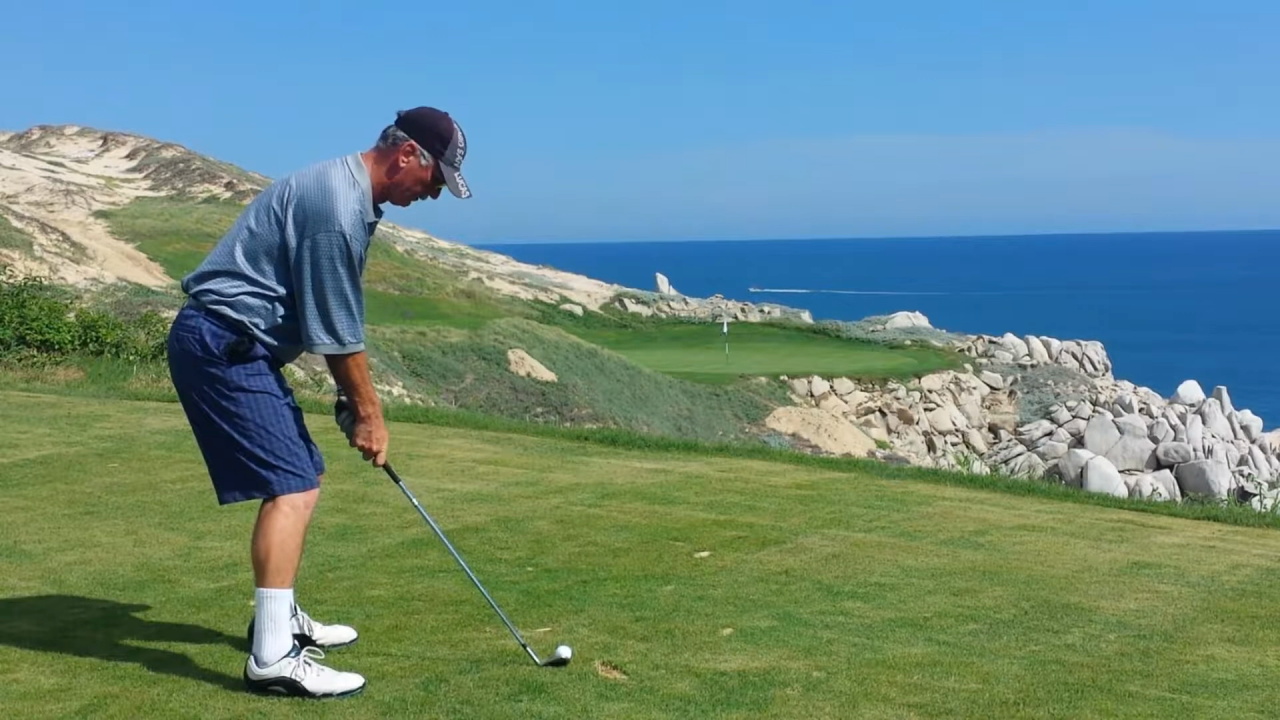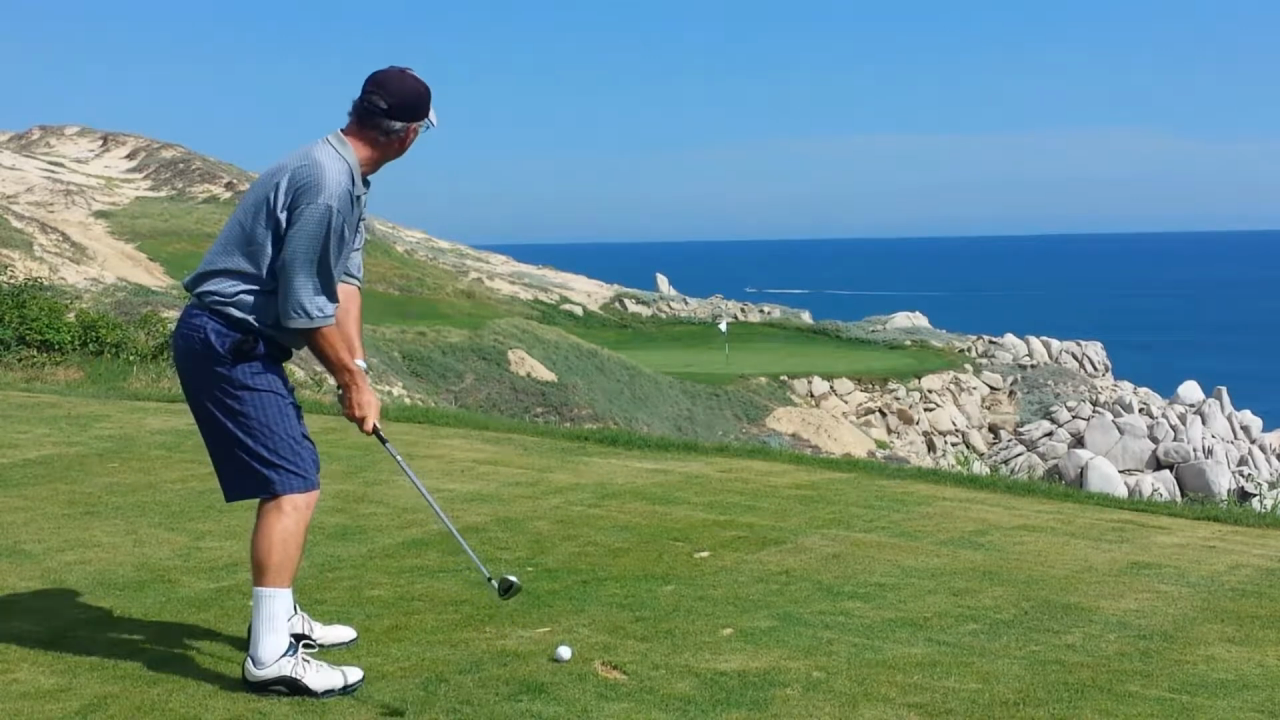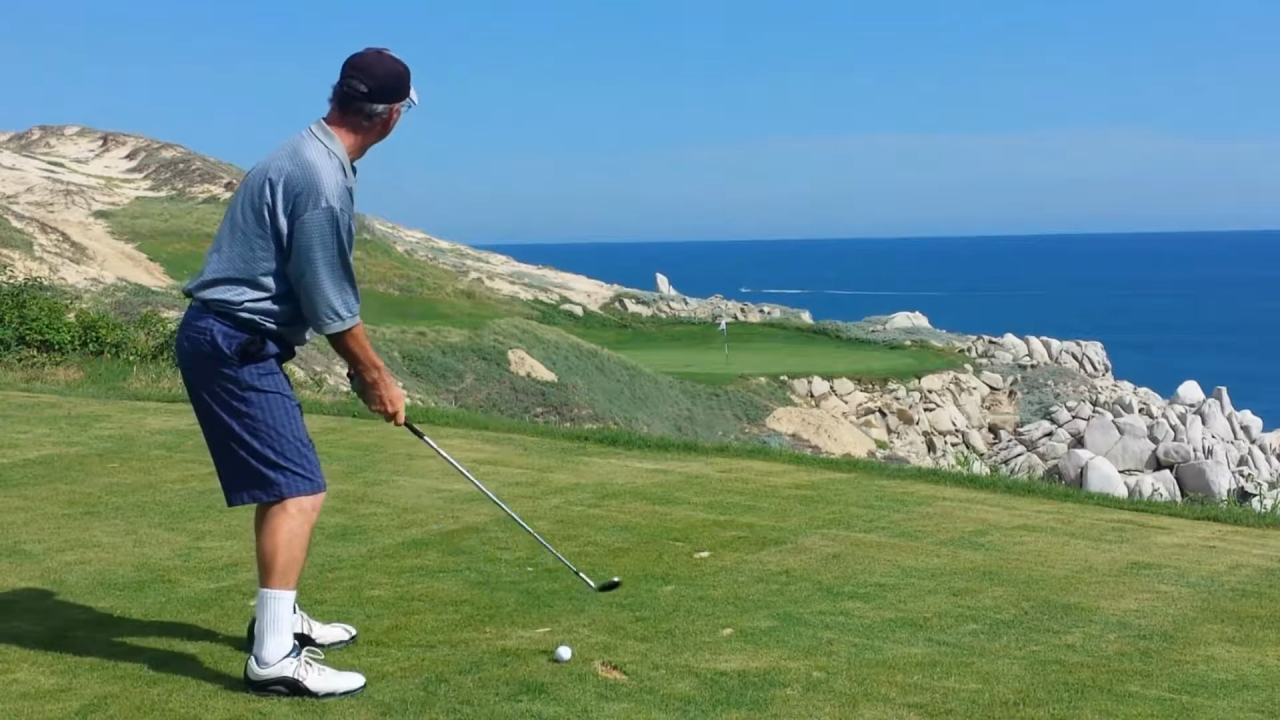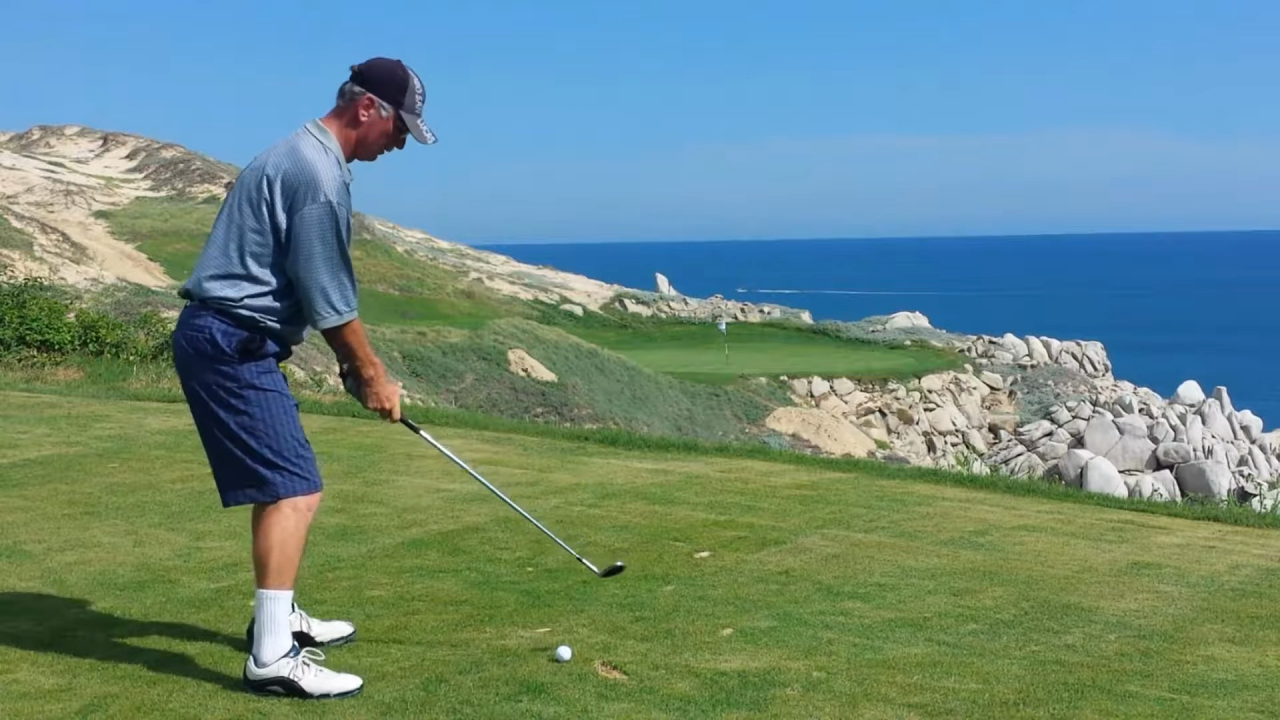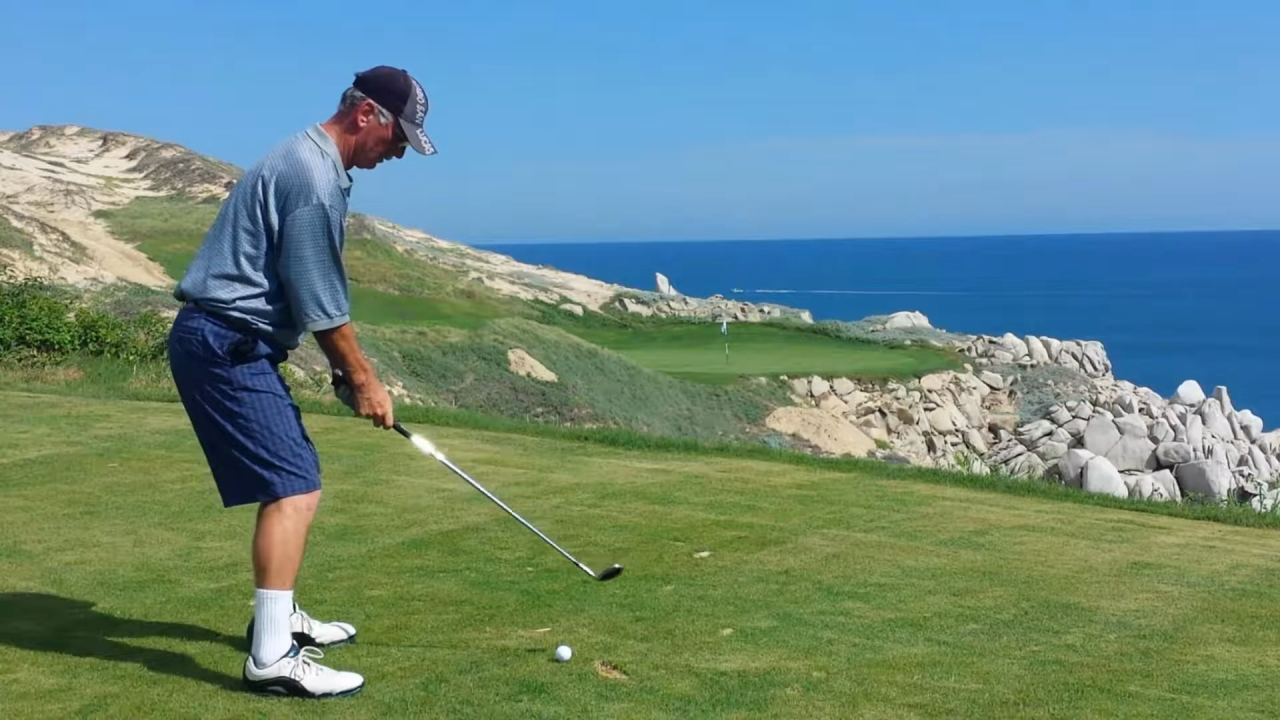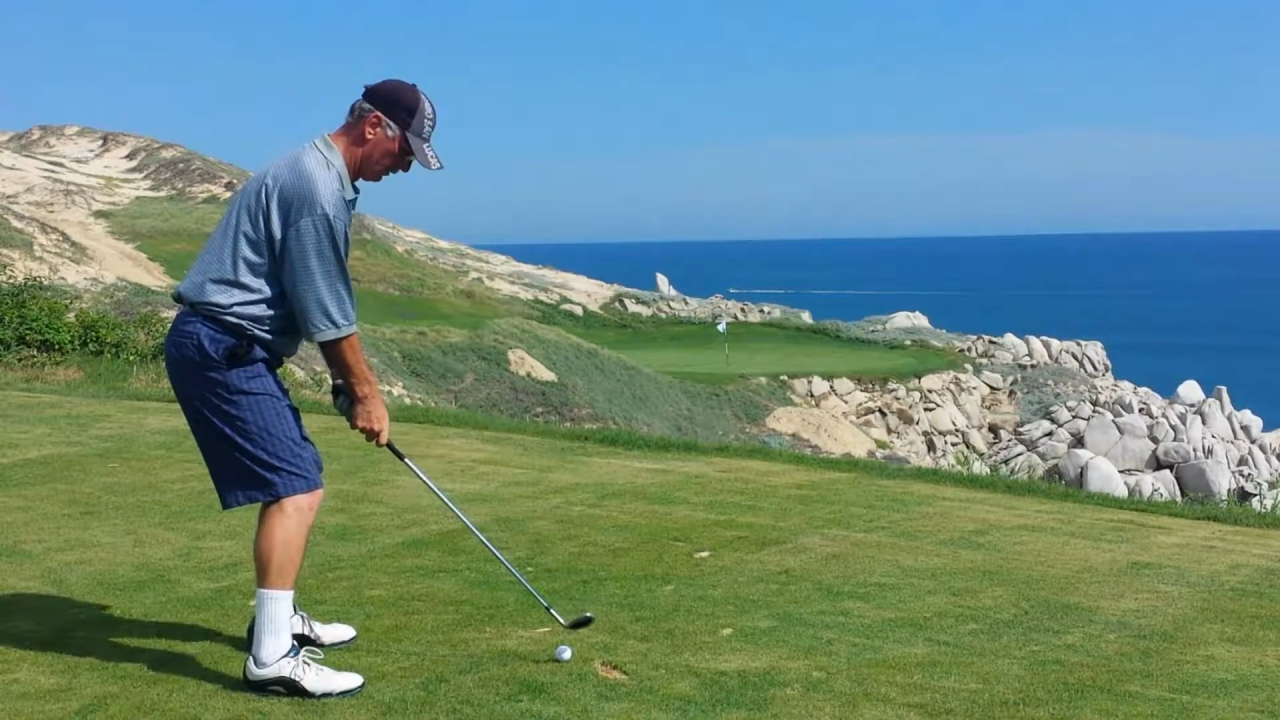
dt=0.4s
person 1, frame 1
left shoulder: (350, 192)
right shoulder: (337, 208)
left elbow: (336, 318)
right elbow: (336, 330)
left wrist: (352, 398)
right wrist: (369, 412)
left hip: (236, 345)
right hip: (222, 345)
left knee: (300, 477)
right knee: (291, 487)
left ankle: (278, 617)
right ankle: (274, 658)
person 1, frame 2
left shoulder: (342, 176)
right shoulder: (327, 183)
left elbow: (344, 275)
right elbow: (303, 305)
left wrist: (357, 365)
right wrist: (351, 382)
left hip: (237, 342)
right hip: (228, 343)
left knee: (289, 480)
right knee: (292, 488)
left ankle: (277, 616)
right ankle: (271, 657)
person 1, frame 3
left shoulder: (314, 157)
right shoulder: (321, 181)
left elbow: (332, 285)
right elbow: (330, 304)
left wrist: (363, 363)
right wrist: (378, 378)
left hip: (236, 340)
right hip: (236, 345)
left knee: (284, 482)
right knee: (298, 490)
left ankle: (279, 617)
right ankle: (274, 658)
person 1, frame 4
left shoulder: (304, 155)
right shoulder: (318, 174)
left elbow: (318, 288)
right elbow: (329, 298)
left wrist: (352, 360)
right wrist: (373, 374)
left hip: (230, 339)
right hip: (232, 344)
left knee: (282, 482)
right knee: (294, 490)
left ankle: (277, 617)
right ankle: (273, 658)
person 1, frame 5
left shoulder: (310, 162)
right shoulder: (312, 177)
left elbow: (316, 293)
right elbow: (320, 303)
left wrist: (347, 370)
right wrist: (364, 380)
left hip: (233, 343)
right hip: (226, 346)
left knee: (293, 479)
right knee: (292, 490)
left ankle: (278, 616)
right ankle: (273, 658)
person 1, frame 6
left shoulder: (316, 172)
right shoulder: (316, 189)
left elbow: (321, 303)
right elbow: (328, 312)
left wrist: (347, 381)
right wrist: (366, 394)
left hip: (230, 347)
right hip: (219, 349)
left knee: (298, 479)
right knee: (294, 490)
left ankle: (279, 618)
right ankle: (273, 657)
